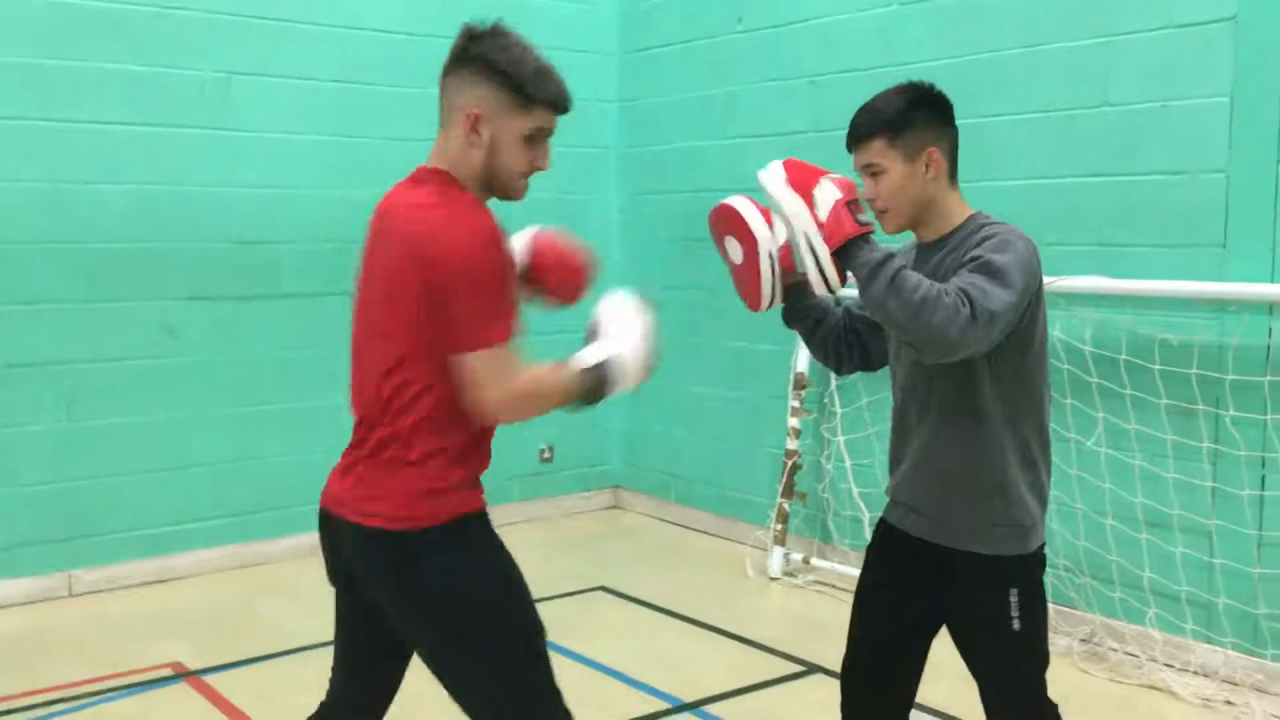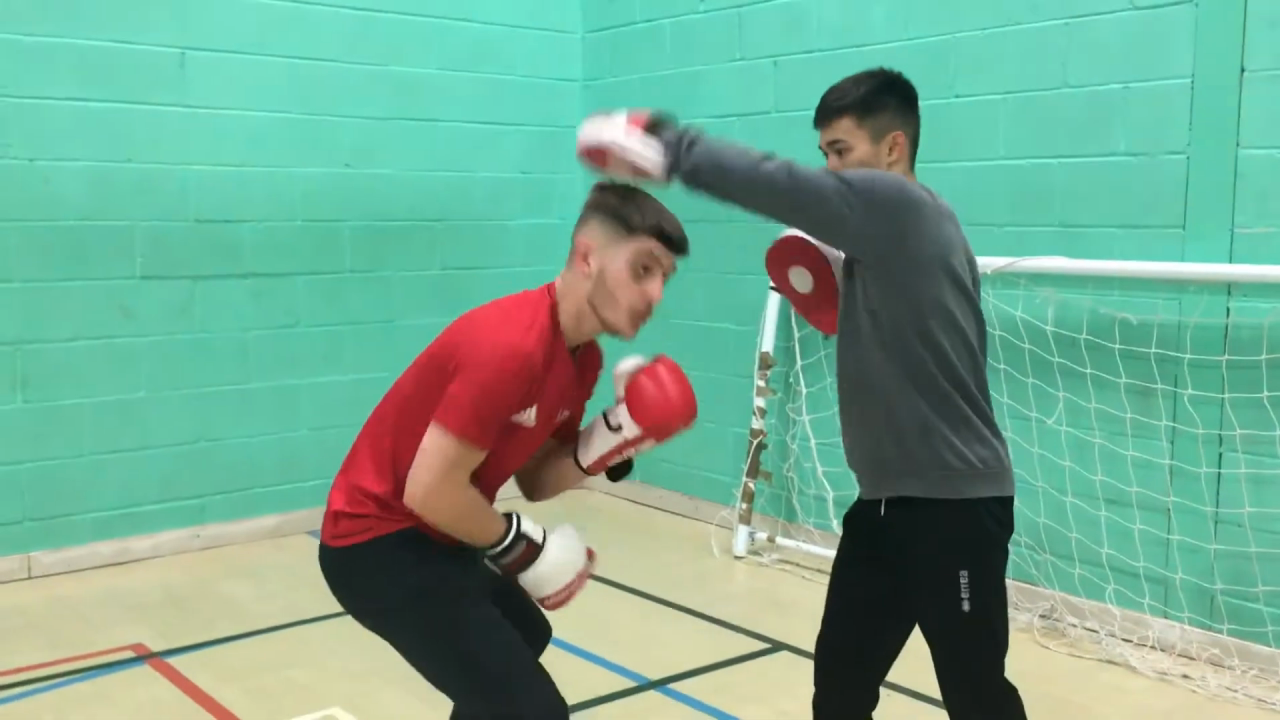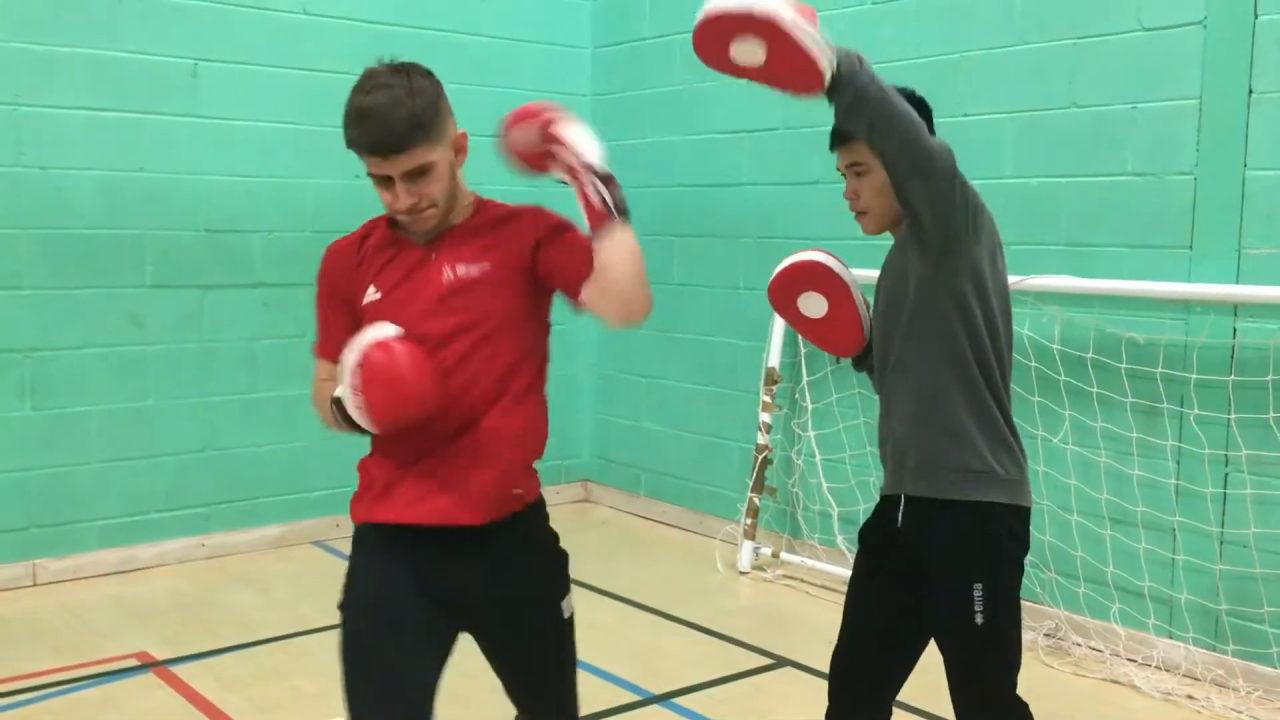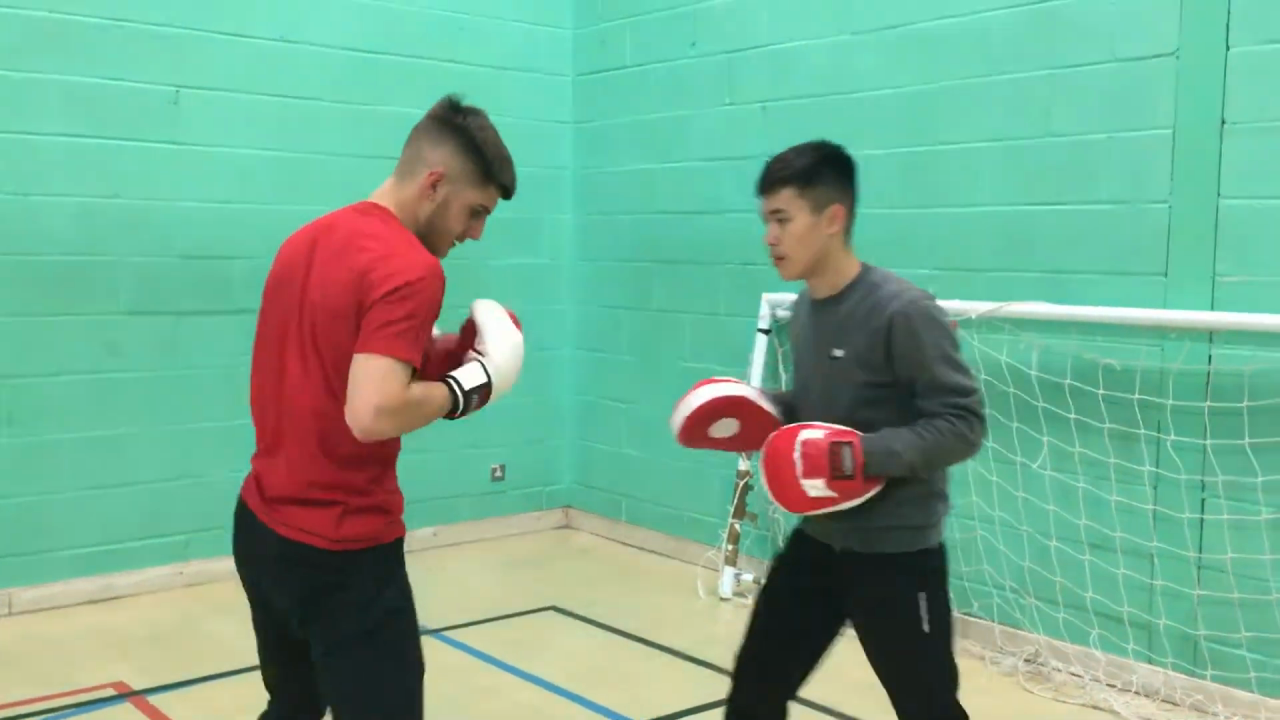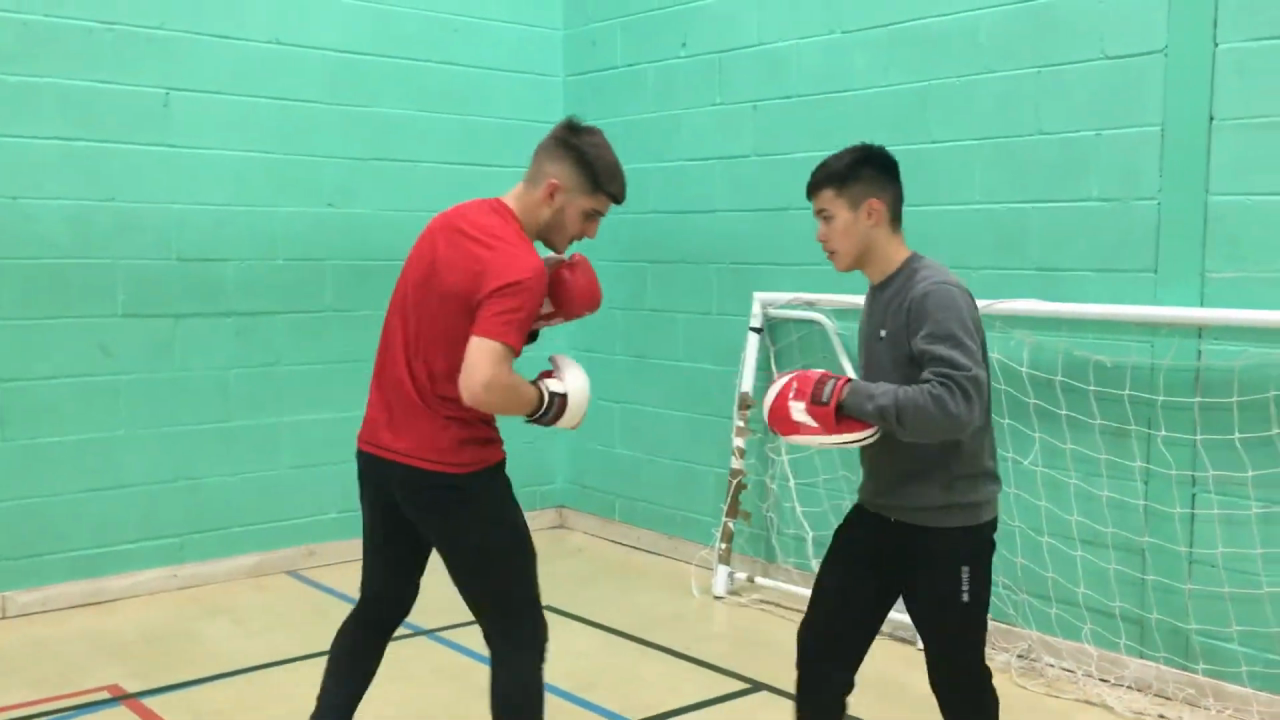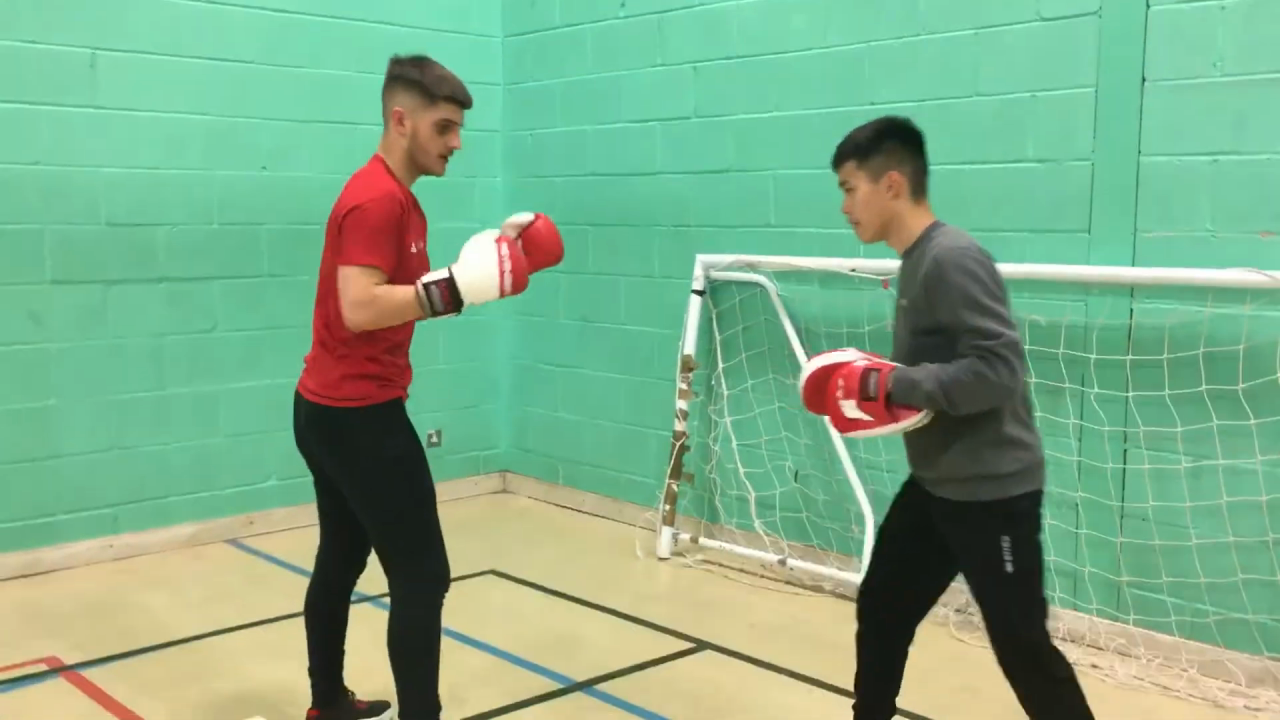
dt=0.7s
person 1, frame 1
left shoulder: (407, 204)
right shoulder: (457, 229)
right elbow: (503, 395)
left wrist: (509, 267)
right wrist: (600, 367)
left hip: (354, 517)
right hip: (422, 525)
person 1, frame 2
left shoulder: (582, 357)
right shoulder: (513, 347)
left elbow: (537, 480)
right elbow: (430, 492)
left wrist: (608, 441)
right wrist: (525, 547)
left hip: (430, 532)
right hip: (378, 540)
left knee: (522, 638)
person 1, frame 3
left shoulder: (526, 234)
right shoulder: (350, 259)
left elbow: (623, 306)
right elbow: (326, 391)
left wrist: (593, 178)
right wrist: (353, 398)
left hip: (508, 529)
right hip: (395, 536)
person 1, frame 4
left shoulder: (307, 240)
right shoulder: (410, 269)
right elbow: (372, 414)
right wrist: (470, 383)
left hip: (261, 529)
right hip: (343, 551)
person 1, frame 5
left shoulder: (452, 222)
right shoulder: (521, 268)
right elbow: (481, 387)
right wrist: (551, 400)
left hip: (380, 456)
right hip: (454, 474)
left knee: (378, 608)
right knee: (518, 638)
person 1, frame 6
left shoulder: (392, 195)
right shoulder: (377, 197)
left elbow: (401, 295)
right elbow: (361, 308)
left wrist: (488, 260)
right wrist: (455, 285)
left hip: (328, 408)
right hip: (360, 412)
left knee: (340, 558)
right knee: (421, 578)
person 2, frame 1
left shoulder: (1004, 251)
right shoulder: (907, 262)
left elbow: (951, 331)
right elbow: (849, 349)
left wrist: (855, 249)
right wrist: (792, 291)
left hip: (995, 541)
right hip: (908, 528)
person 2, frame 2
left shoulder: (894, 208)
right shoulder: (889, 226)
left elbow: (772, 182)
left wrist: (665, 141)
right wrist: (839, 313)
left hip: (955, 502)
right hip: (886, 498)
person 2, frame 3
left shoulder: (957, 223)
right shoulder: (914, 251)
left elbow: (917, 150)
left wrist: (827, 62)
right wrist: (863, 344)
left hip: (976, 513)
right hip: (905, 508)
person 2, frame 4
left shoulder: (904, 311)
right shoulder: (802, 312)
left elbow: (963, 424)
left wrist: (871, 454)
right wrist: (769, 413)
left hip: (898, 554)
right hip: (817, 543)
person 2, frame 5
left shoulder: (937, 295)
right shoulder: (881, 294)
left elbow: (957, 404)
left wrist: (848, 397)
right wrist: (828, 401)
left hip: (950, 524)
right hip: (880, 513)
left knee: (956, 673)
right knee: (822, 647)
person 2, frame 6
left shoulder: (953, 259)
right shoulder: (916, 263)
left elbow: (998, 370)
left wrist: (896, 385)
right wrist: (868, 385)
left hip: (995, 490)
right hip: (936, 485)
left knee: (1022, 649)
right knee: (880, 611)
